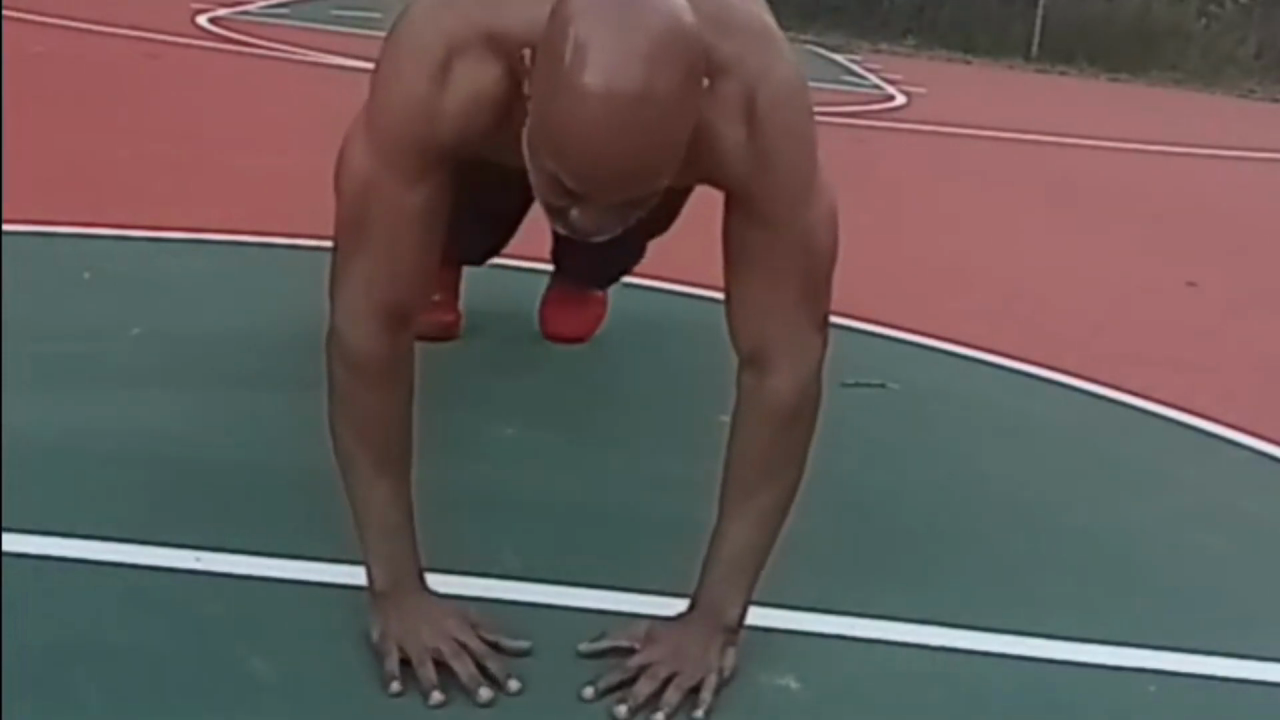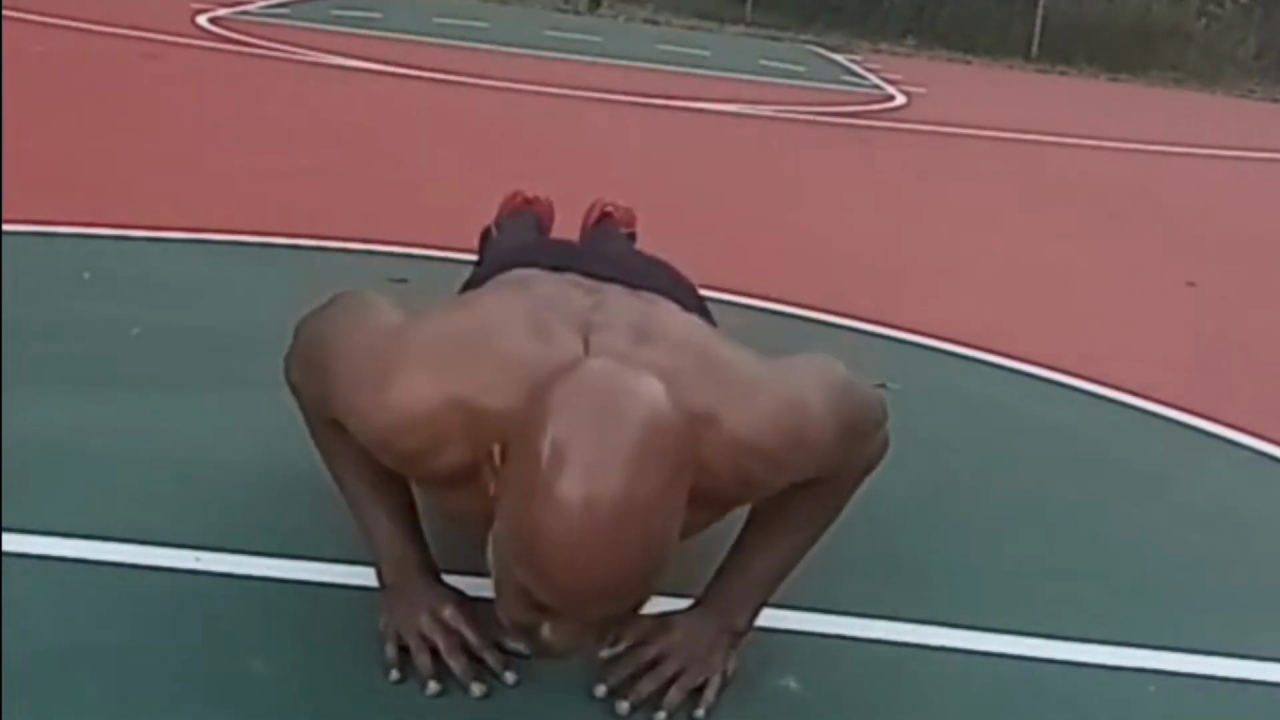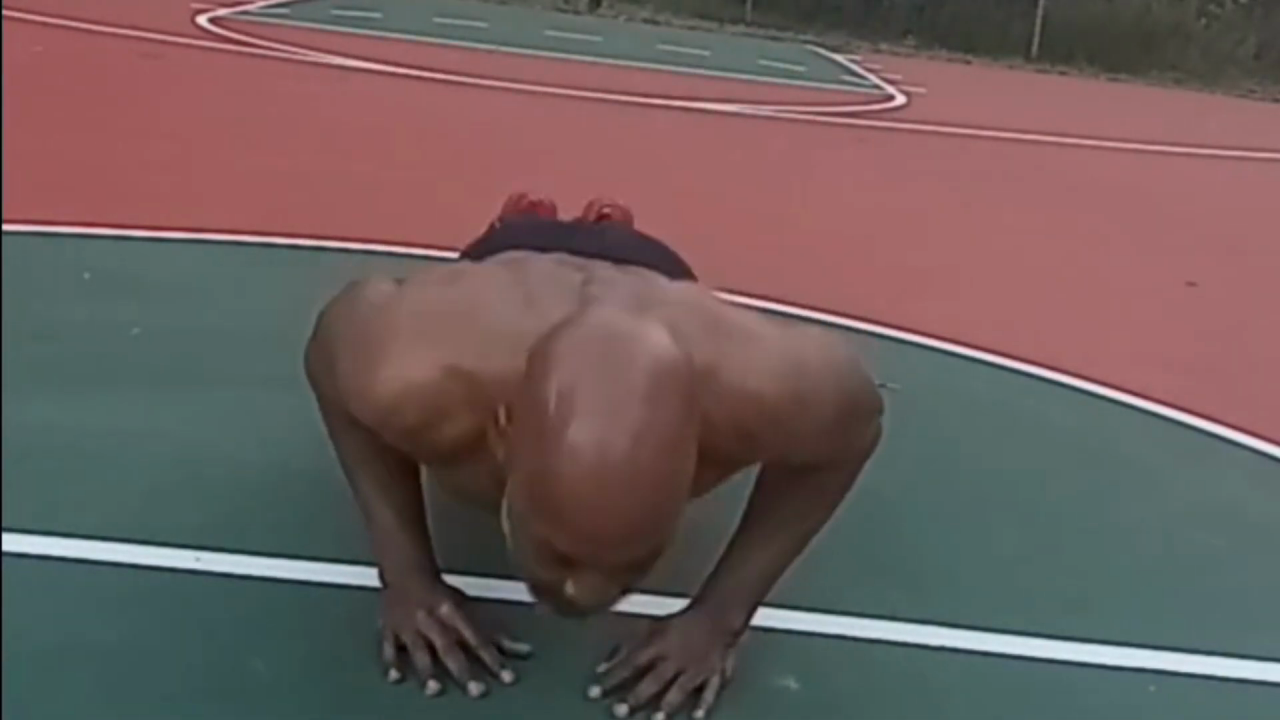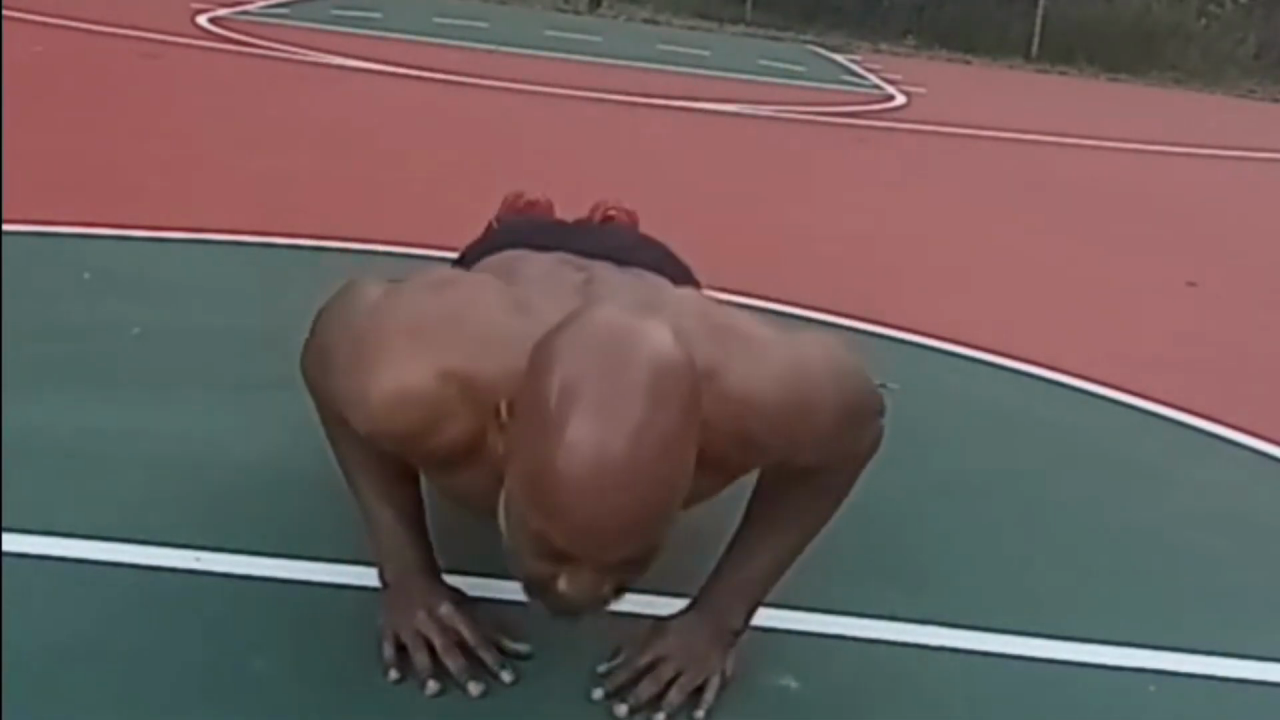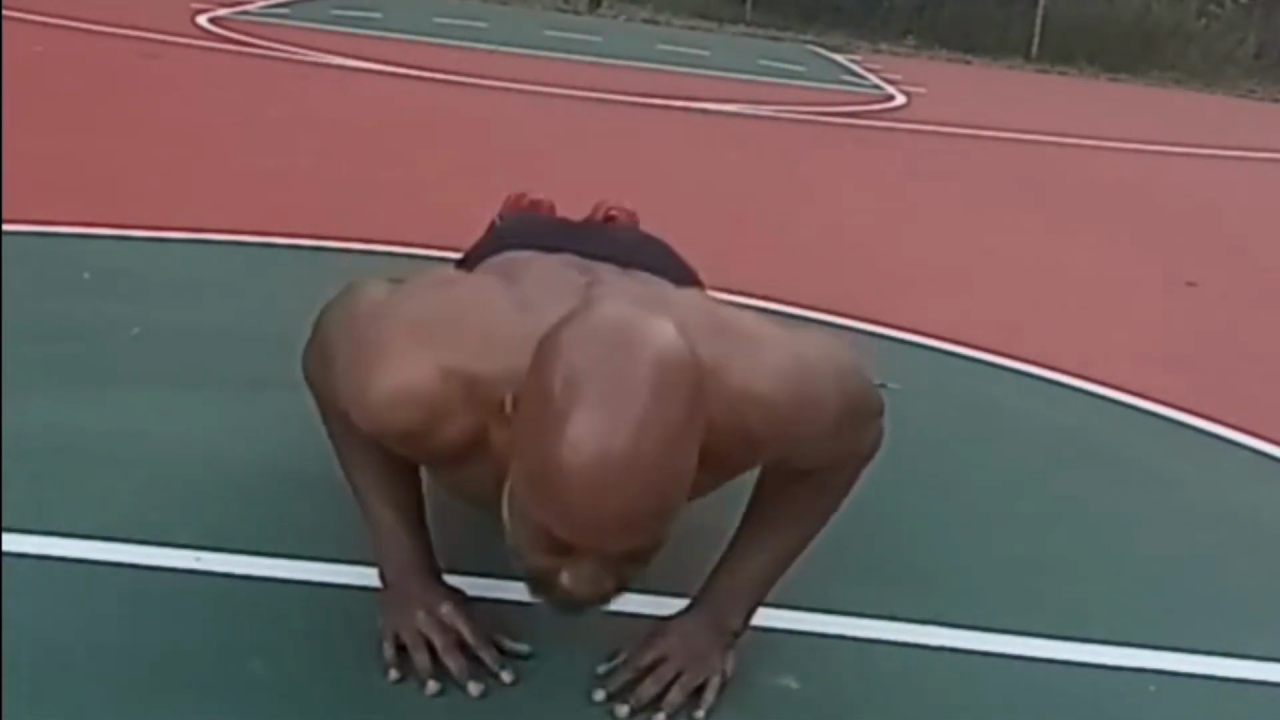
dt=1s
person 1, frame 1
left shoulder: (759, 105)
right shoulder: (441, 70)
left elbow: (782, 363)
right elbow: (369, 324)
left wrist: (716, 616)
right wrist: (397, 591)
left ankle: (584, 271)
right ankle: (442, 261)
person 1, frame 2
left shoulder: (747, 434)
right shoulder: (413, 409)
left elbow: (864, 435)
right elbow: (310, 370)
left wrist: (723, 619)
right wrist: (403, 579)
left hip: (653, 300)
left ankle: (613, 232)
right ankle: (524, 225)
person 1, frame 3
left shoulder: (756, 393)
right shoulder: (412, 386)
left elbow: (854, 431)
right elbow: (331, 369)
left wrist: (720, 618)
right wrist: (405, 580)
left ankle: (609, 231)
right ankle: (517, 230)
person 1, frame 4
left shoulder: (755, 398)
right shoulder: (411, 390)
left elbow: (857, 432)
right elbow: (329, 376)
left wrist: (719, 620)
right wrist: (405, 580)
left ankle: (615, 232)
right ankle: (518, 226)
person 1, frame 5
left shoulder: (759, 397)
right shoulder: (409, 386)
left elbow: (857, 432)
right elbow: (330, 370)
left wrist: (719, 619)
right wrist: (406, 580)
left ankle: (617, 231)
right ankle: (520, 225)
